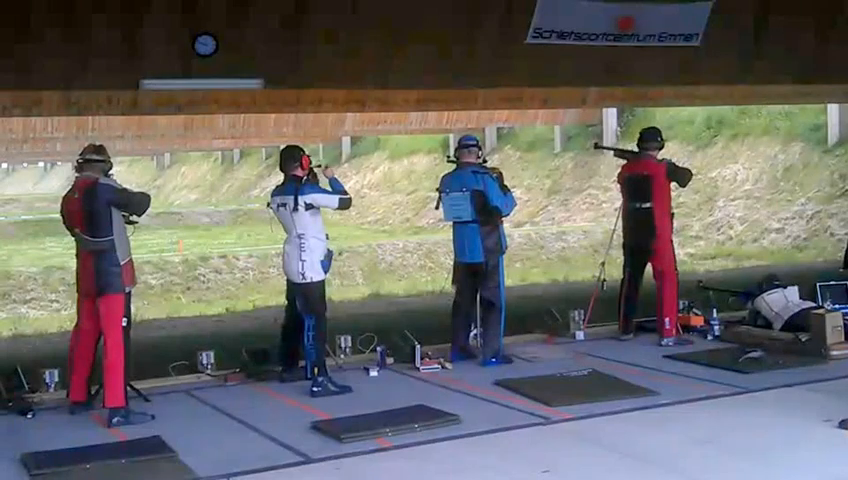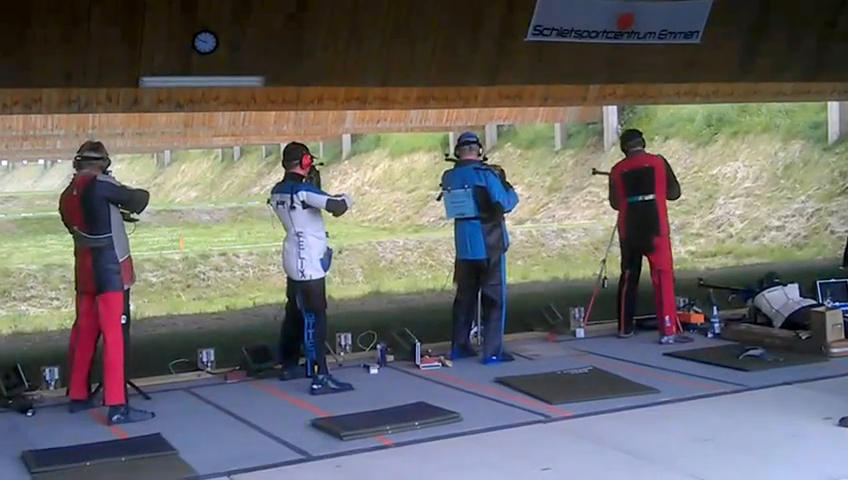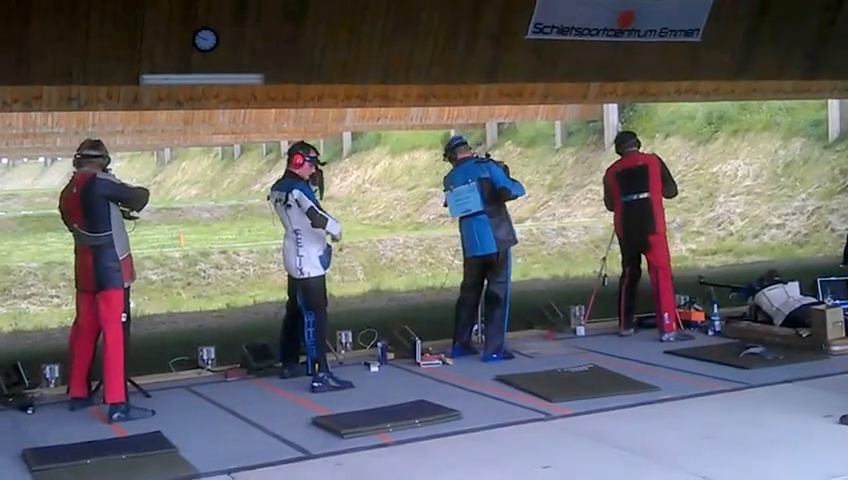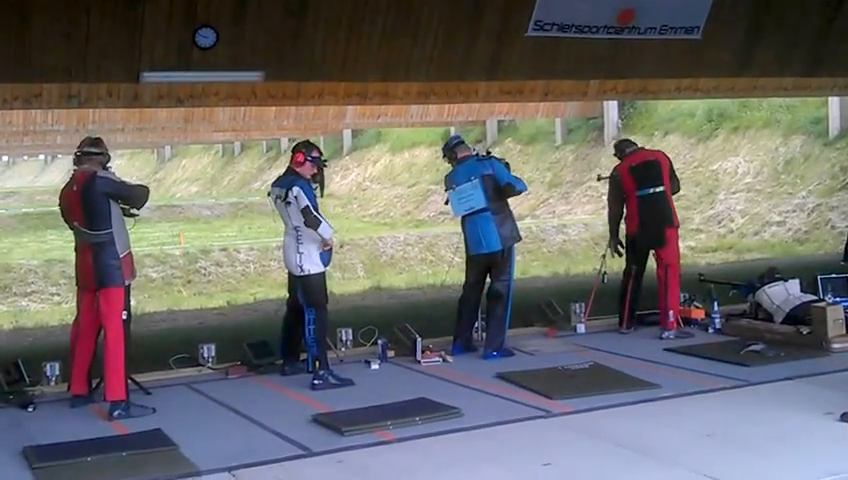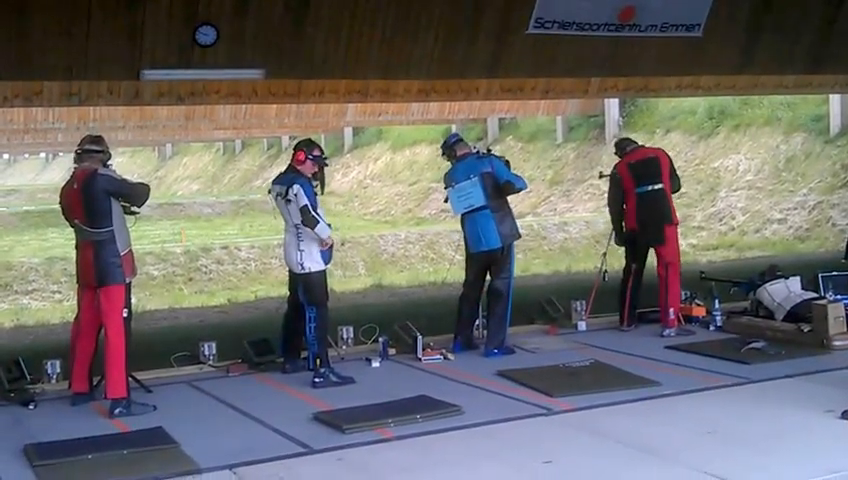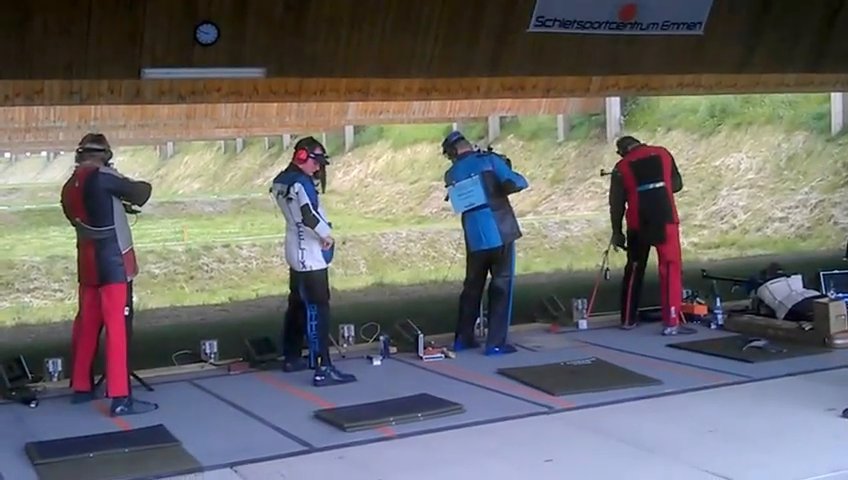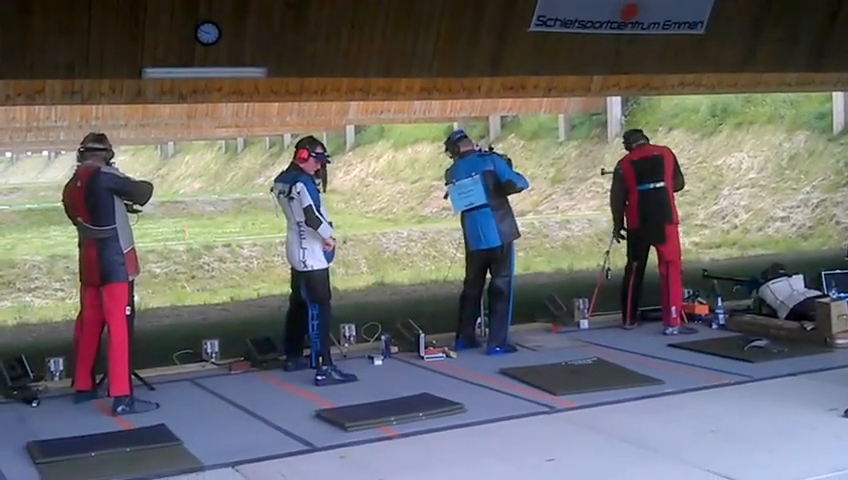
dt=0.7s
person 1, frame 1
left shoulder: (69, 197)
right shoulder: (102, 187)
left elbow: (81, 228)
right elbow: (141, 201)
right wrist: (128, 208)
left hip: (86, 272)
right hip: (111, 270)
left knee: (84, 334)
right knee: (114, 337)
left ankle: (78, 398)
right ankle: (117, 409)
person 1, frame 2
left shoulder: (67, 195)
right shoulder: (99, 184)
right elbow: (139, 198)
left wrist: (114, 213)
right wrist: (127, 207)
left hip: (85, 270)
right hip: (110, 268)
left knee: (83, 332)
right knee: (114, 334)
left ankle: (78, 396)
right ankle: (117, 407)
person 1, frame 3
left shoulder: (67, 193)
right shoulder: (99, 182)
right elbow: (140, 196)
left wrist: (115, 210)
right wrist: (127, 205)
left hip: (85, 267)
right hip: (110, 265)
left knee: (84, 330)
right knee: (114, 331)
left ankle: (78, 394)
right ankle: (117, 405)
person 1, frame 4
left shoulder: (67, 191)
right shoulder: (99, 180)
right elbow: (139, 194)
left wrist: (115, 208)
right wrist: (128, 202)
left hip: (85, 265)
right hip: (110, 263)
left knee: (84, 327)
right knee: (114, 328)
left ankle: (79, 391)
right ankle: (118, 402)
person 1, frame 5
left shoulder: (67, 189)
right shoulder: (100, 177)
right elbow: (140, 192)
left wrist: (116, 206)
right wrist: (129, 198)
left hip: (86, 263)
right hip: (111, 261)
left knee: (85, 325)
right knee: (115, 326)
left ankle: (80, 389)
right ankle: (119, 399)
person 1, frame 6
left shoulder: (69, 187)
right shoulder: (101, 176)
right elbow: (141, 191)
left wrist: (117, 205)
right wrist: (129, 197)
left hip: (88, 262)
right hip: (113, 259)
left knee: (86, 323)
right knee: (117, 324)
left ankle: (81, 387)
right ankle: (120, 398)
person 1, frame 7
left shoulder: (71, 186)
right shoulder: (103, 176)
right elbow: (143, 191)
left wrist: (118, 203)
right wrist: (131, 195)
left hip: (89, 261)
right hip: (114, 259)
left knee: (88, 323)
right knee: (119, 324)
left ankle: (83, 386)
right ankle: (121, 397)
person 2, frame 1
left shoulder: (277, 194)
right shoulder: (307, 191)
right elbow: (345, 202)
right wrist: (332, 179)
left hip: (294, 262)
right hip: (309, 264)
left knee: (294, 316)
right knee: (315, 320)
left ankle: (289, 368)
right ankle: (320, 380)
person 2, frame 2
left shoulder: (277, 192)
right shoulder: (302, 189)
right elbow: (338, 207)
right wrist: (345, 199)
left hip: (294, 260)
right hip: (308, 262)
left knee: (294, 314)
right knee: (315, 318)
left ankle: (288, 365)
right ankle: (320, 378)
person 2, frame 3
left shoulder: (278, 188)
right shoulder: (298, 187)
right elbow: (317, 218)
left wrist: (312, 186)
right wrist: (336, 230)
left hip: (294, 258)
right hip: (308, 260)
left knee: (295, 311)
right knee: (315, 315)
left ankle: (289, 364)
right ankle: (321, 375)
person 2, frame 4
left shoulder: (278, 185)
right shoulder: (299, 185)
right elbow: (311, 217)
right wrist: (327, 235)
left hip: (294, 255)
right hip: (307, 257)
left knee: (295, 308)
right knee: (315, 313)
left ankle: (290, 361)
right ankle: (321, 373)
person 2, frame 5
left shoulder: (279, 182)
right shoulder: (300, 183)
left elbow: (296, 213)
right elbow: (309, 216)
right wrist: (326, 235)
left hip: (294, 253)
right hip: (308, 256)
left knee: (296, 306)
right knee: (316, 311)
left ankle: (290, 359)
right ankle: (321, 371)
person 2, frame 6
left shoulder: (280, 181)
right shoulder: (301, 182)
right elbow: (309, 215)
right wrist: (326, 235)
left hip: (296, 252)
right hip: (309, 254)
left knee: (297, 304)
right knee: (317, 309)
left ankle: (291, 357)
right ankle: (323, 369)
person 2, frame 7
left shoulder: (281, 181)
right shoulder: (302, 181)
right elbow: (311, 216)
right wrist: (328, 236)
left hip: (297, 251)
right hip: (311, 254)
left knee: (299, 304)
right knee: (319, 309)
left ankle: (293, 356)
right ankle: (324, 368)
person 3, frame 1
left shoulder: (447, 180)
right shoulder: (484, 176)
right elbow: (502, 208)
right wrist: (506, 190)
left hip: (462, 249)
right hip: (487, 247)
left knee: (464, 298)
right knee: (493, 300)
left ankle: (459, 348)
right ankle: (492, 353)
person 3, frame 2
left shoulder: (449, 177)
right shoulder: (486, 173)
right elbow: (504, 204)
right wrist: (508, 186)
left hip: (464, 246)
right hip: (489, 244)
left knee: (465, 295)
right knee: (494, 297)
left ankle: (459, 346)
right ankle: (493, 351)
person 3, frame 3
left shoulder: (450, 179)
right shoulder: (486, 166)
right elbow: (510, 192)
right wrist: (514, 184)
left hip: (471, 244)
right hip: (496, 240)
left knee: (469, 292)
right knee: (498, 293)
left ankle: (460, 344)
right ankle: (494, 349)
person 3, frame 4
left shoulder: (451, 179)
right shoulder: (489, 163)
right elbow: (514, 187)
right wrist: (507, 177)
left hip: (474, 242)
right hip: (500, 237)
left knee: (471, 289)
right knee: (500, 290)
left ankle: (461, 342)
right ankle: (494, 347)
person 3, frame 5
left shoulder: (451, 177)
right shoulder: (488, 161)
right elbow: (515, 185)
right wrist: (501, 185)
left hip: (474, 241)
right hip: (499, 235)
left knee: (471, 288)
right knee: (500, 288)
left ankle: (462, 340)
right ankle: (495, 345)
person 3, frame 6
left shoulder: (451, 175)
right shoulder: (489, 160)
right elbow: (516, 184)
right wrist: (503, 178)
left hip: (474, 239)
right hip: (500, 234)
left knee: (472, 286)
right knee: (501, 286)
left ankle: (463, 338)
right ankle: (496, 343)
person 3, frame 7
left shoulder: (452, 173)
right shoulder: (490, 160)
right elbow: (517, 184)
left hip: (473, 239)
right hip: (499, 234)
left knee: (472, 286)
right knee: (501, 286)
left ankle: (464, 337)
right ankle: (497, 342)
person 4, frame 1
left shoulder: (626, 170)
right shoulder: (663, 167)
right elbow: (686, 176)
left hip: (632, 234)
right hip: (657, 234)
left knee: (630, 279)
right knee: (666, 280)
left ankle: (625, 329)
right ankle: (668, 334)
person 4, frame 2
left shoulder: (617, 170)
right shoulder: (658, 162)
left elbow: (615, 203)
right elbow: (675, 193)
left hip: (629, 231)
right hip: (655, 229)
left knee: (628, 277)
right knee: (663, 277)
left ankle: (625, 327)
right ankle: (667, 331)
person 4, frame 3
left shoulder: (612, 172)
right shoulder: (653, 161)
left elbow: (610, 204)
right elbow: (671, 190)
left hip: (626, 230)
right hip: (651, 227)
left knee: (629, 274)
right knee: (661, 274)
left ankle: (625, 325)
right ankle: (667, 328)
person 4, frame 4
left shoulder: (619, 171)
right shoulder: (660, 157)
left elbow: (615, 207)
right elbow: (675, 186)
left wrist: (614, 237)
left hip: (638, 228)
right hip: (665, 223)
left knee: (633, 273)
right knee: (668, 272)
left ankle: (626, 323)
right ankle: (668, 326)
person 4, frame 5
left shoulder: (619, 168)
right shoulder: (661, 155)
left elbow: (615, 205)
right elbow: (675, 185)
left wrist: (618, 232)
left hip: (636, 226)
right hip: (664, 221)
left knee: (632, 271)
right knee: (669, 270)
left ankle: (626, 321)
right ankle: (669, 323)
person 4, frame 6
left shoulder: (621, 167)
right shoulder: (662, 154)
left elbow: (616, 204)
right elbow: (677, 184)
left wrist: (617, 232)
left hip: (638, 224)
right hip: (665, 220)
left knee: (634, 270)
right knee: (670, 269)
left ankle: (628, 319)
right ankle: (671, 322)
person 4, frame 7
left shoulder: (624, 164)
right shoulder: (666, 153)
left elbow: (617, 200)
right elbow: (679, 183)
left wrist: (617, 225)
left hip: (638, 224)
right hip: (665, 220)
left knee: (634, 269)
right knee: (670, 268)
left ankle: (629, 319)
right ankle: (672, 322)
